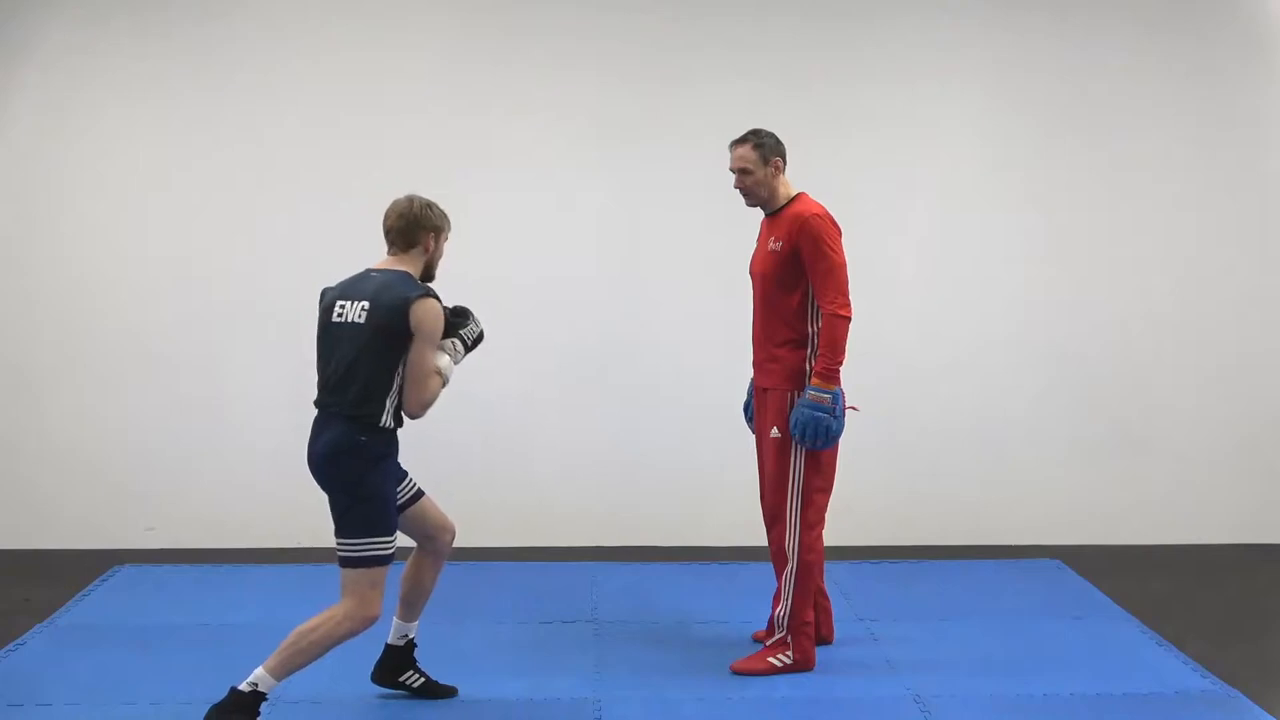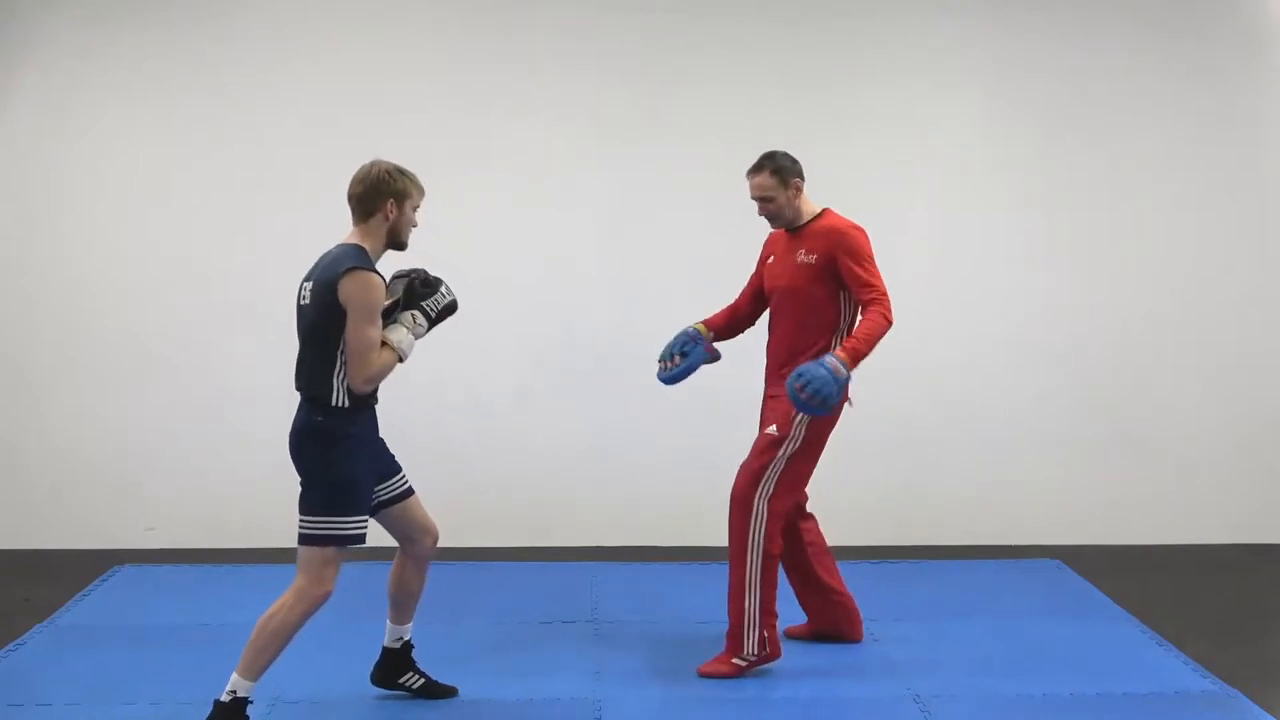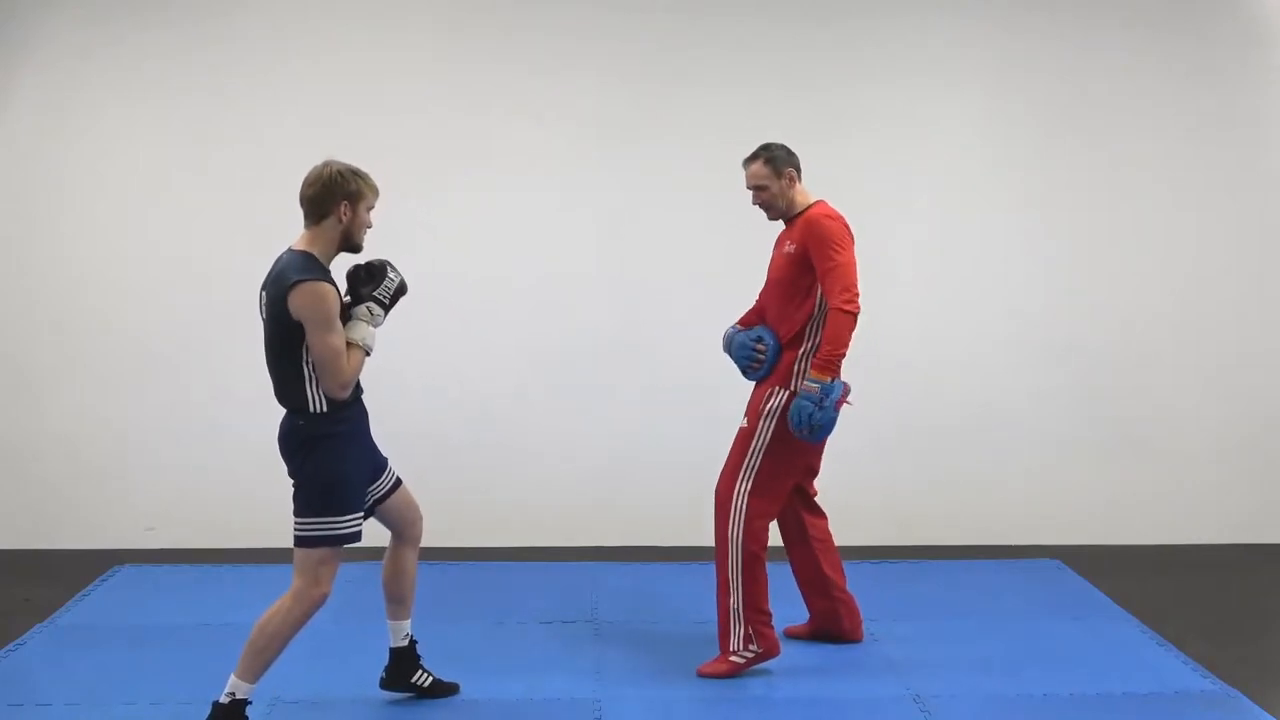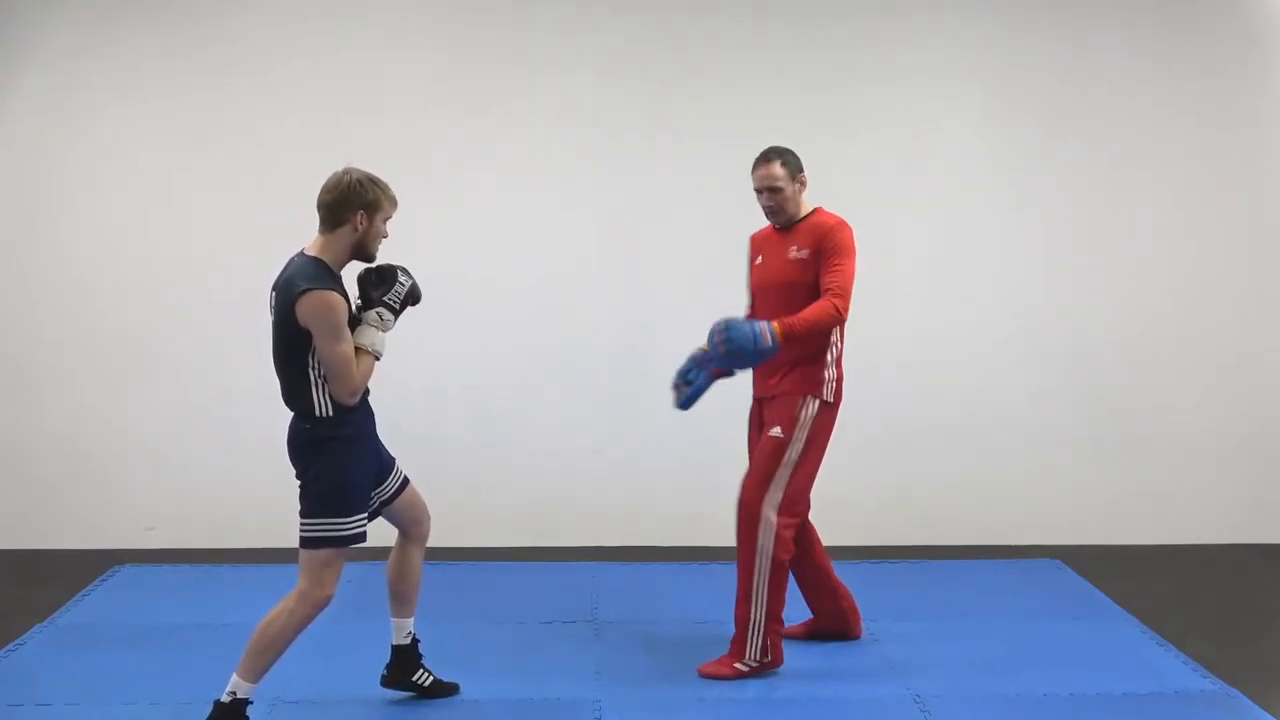
dt=1s
person 1, frame 1
left shoulder: (338, 292)
right shoulder: (421, 305)
right elbow: (415, 404)
right wrist: (452, 350)
left hip: (337, 439)
right hip: (360, 451)
left knee: (439, 537)
right knee: (360, 609)
left ankle: (396, 660)
person 1, frame 2
left shoulder: (330, 264)
right shoulder: (362, 277)
right elbow: (363, 376)
left wrist: (392, 312)
right wrist: (413, 322)
left hip: (350, 431)
right hip: (334, 437)
left knee: (421, 538)
right knee: (314, 586)
left ankle: (395, 660)
person 1, frame 3
left shoulder: (291, 268)
right shoulder: (311, 286)
right elbow: (338, 381)
left wrist: (354, 305)
right wrist: (368, 313)
left hip: (341, 433)
right hip: (323, 440)
left knee: (408, 525)
right knee: (311, 588)
left ankle: (401, 662)
person 1, frame 4
left shoulder: (305, 270)
right shoulder: (319, 293)
right elbow: (347, 386)
left wrist: (369, 310)
right wrist: (378, 318)
left hip: (349, 435)
right hip: (330, 443)
left knee: (416, 523)
right knee: (315, 590)
left ankle: (403, 661)
person 2, frame 1
left shoulder: (810, 221)
right shoulder: (770, 224)
left elbow: (836, 310)
left wrist: (823, 386)
left hip: (801, 391)
right hip: (772, 386)
left knee: (794, 515)
right knee: (781, 509)
left ankle: (792, 643)
right ankle: (809, 620)
person 2, frame 2
left shoulder: (841, 236)
right shoulder: (775, 244)
left elbow: (878, 309)
right elbow: (746, 308)
left wrist: (840, 361)
right wrist: (701, 333)
left hip: (813, 393)
right hip: (783, 391)
left knee: (753, 498)
right knee: (784, 506)
left ankle: (753, 642)
right ankle: (835, 617)
person 2, frame 3
left shoulder: (824, 224)
right shoulder: (787, 232)
left elbow: (843, 304)
left wrist: (819, 377)
right wrist: (740, 333)
left hip: (797, 388)
right hip: (780, 383)
left knee: (739, 497)
right knee: (792, 500)
left ankle: (747, 640)
right ankle: (836, 617)
person 2, frame 4
left shoulder: (831, 232)
right shoulder: (763, 240)
left elbow: (834, 305)
left wrist: (774, 333)
right wrist: (713, 357)
left hip: (809, 390)
right hip: (773, 389)
left knee: (763, 509)
right knee: (782, 507)
left ankle: (756, 645)
right ankle: (835, 615)
